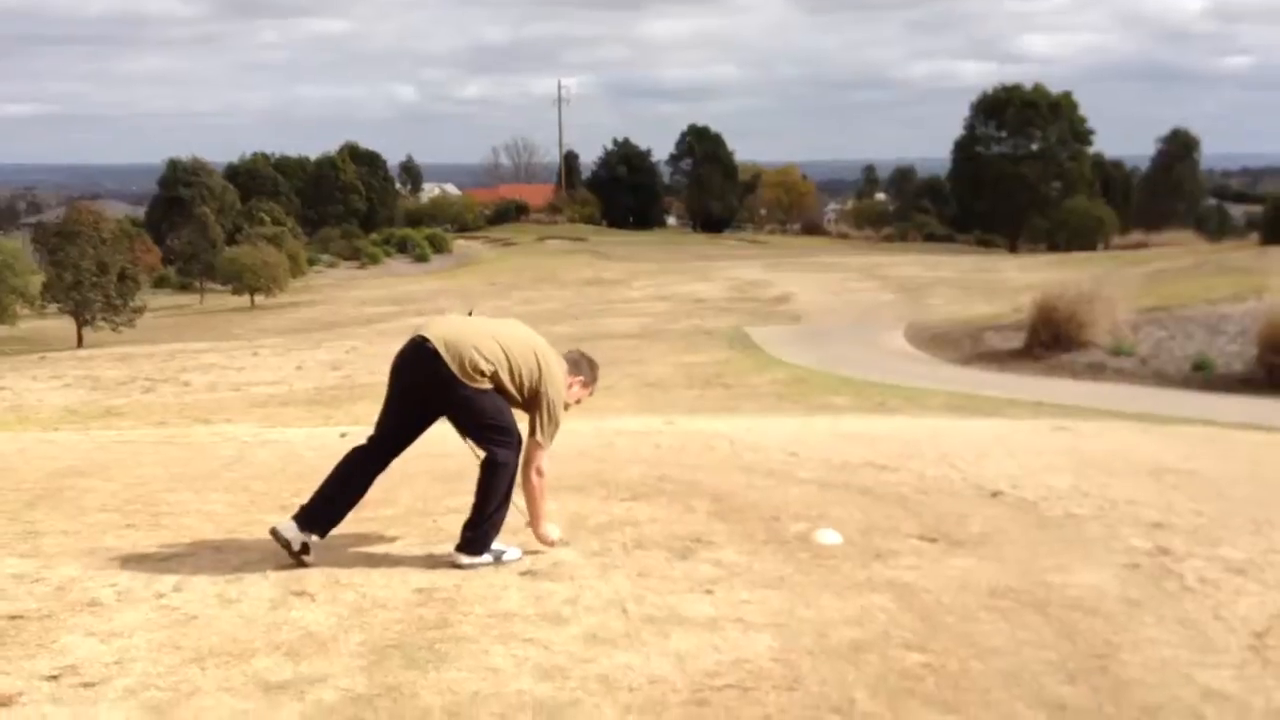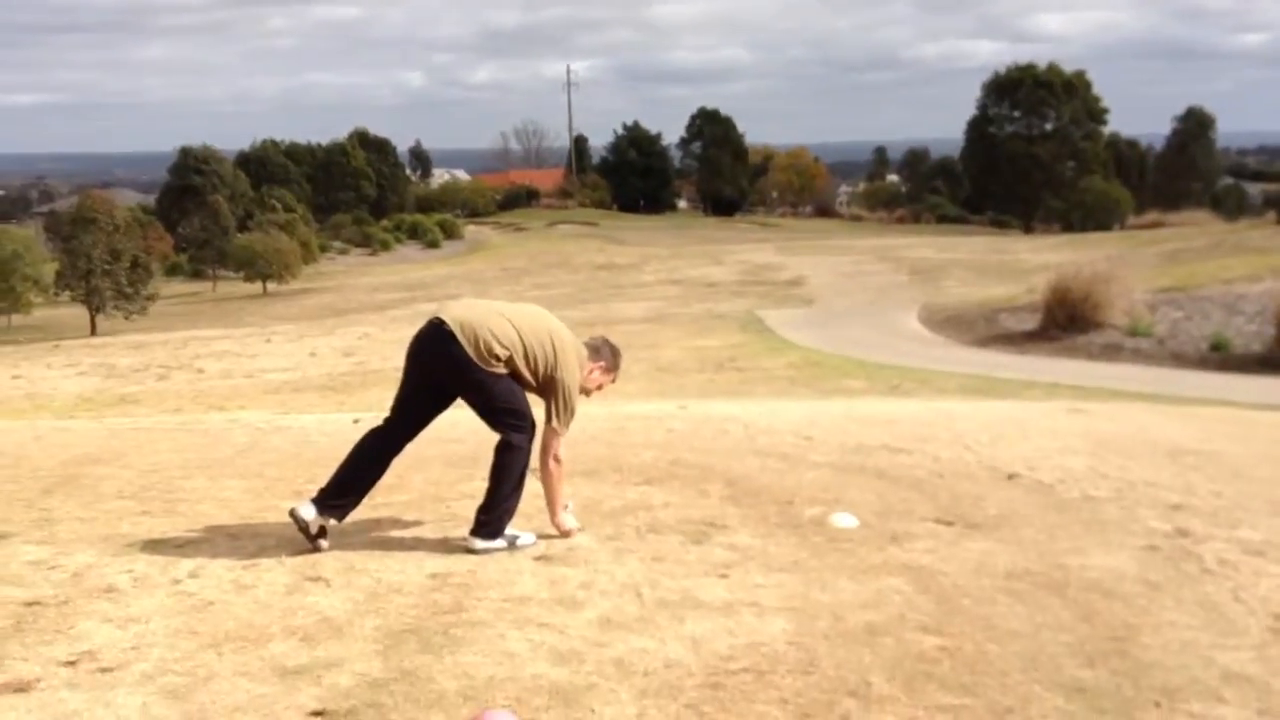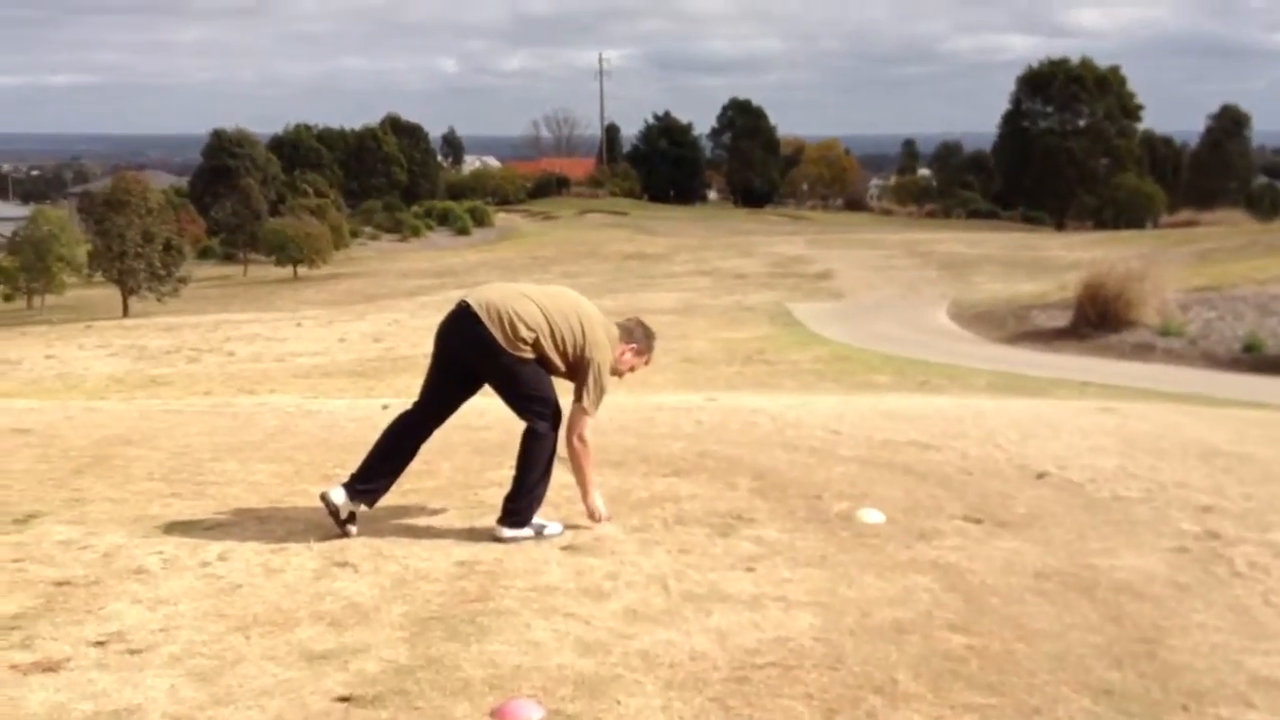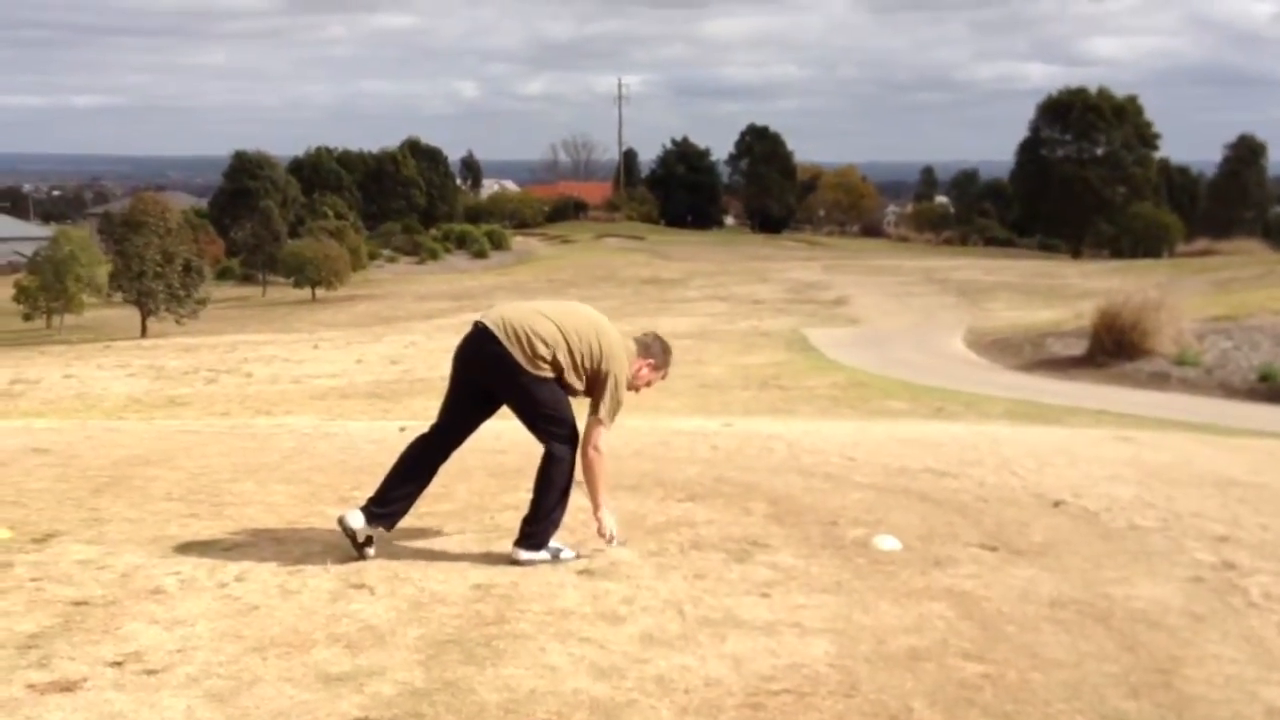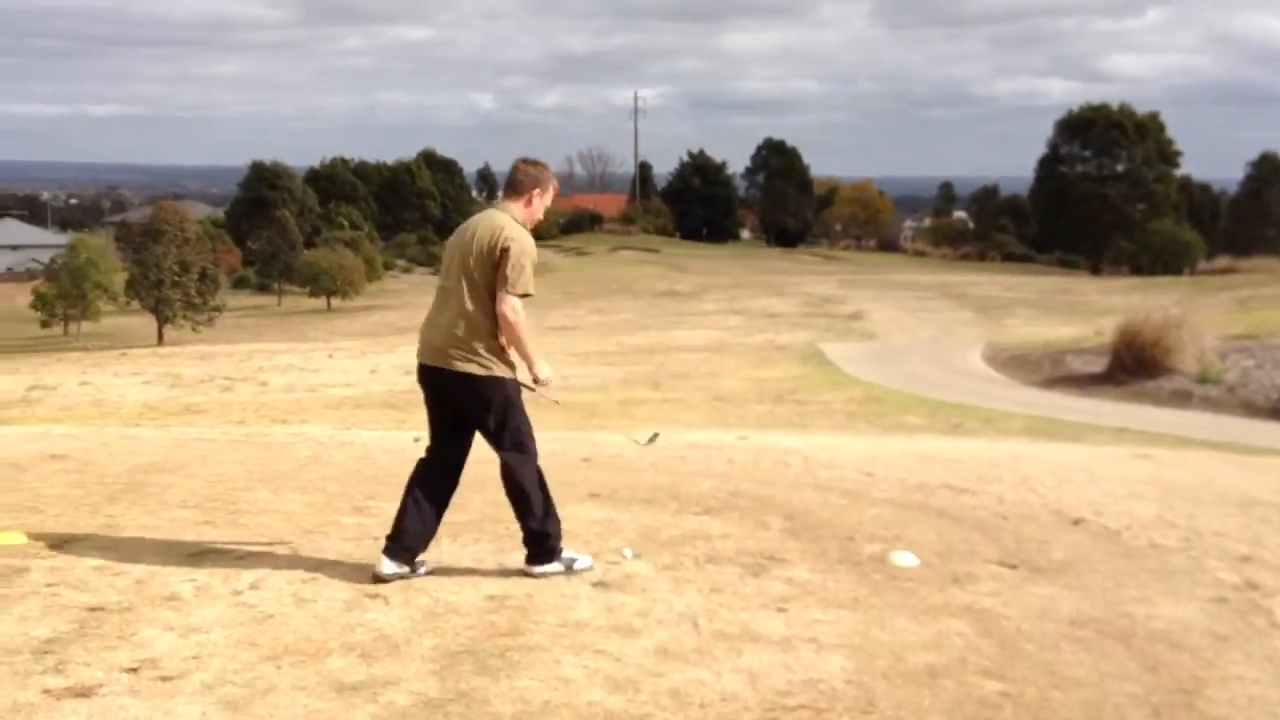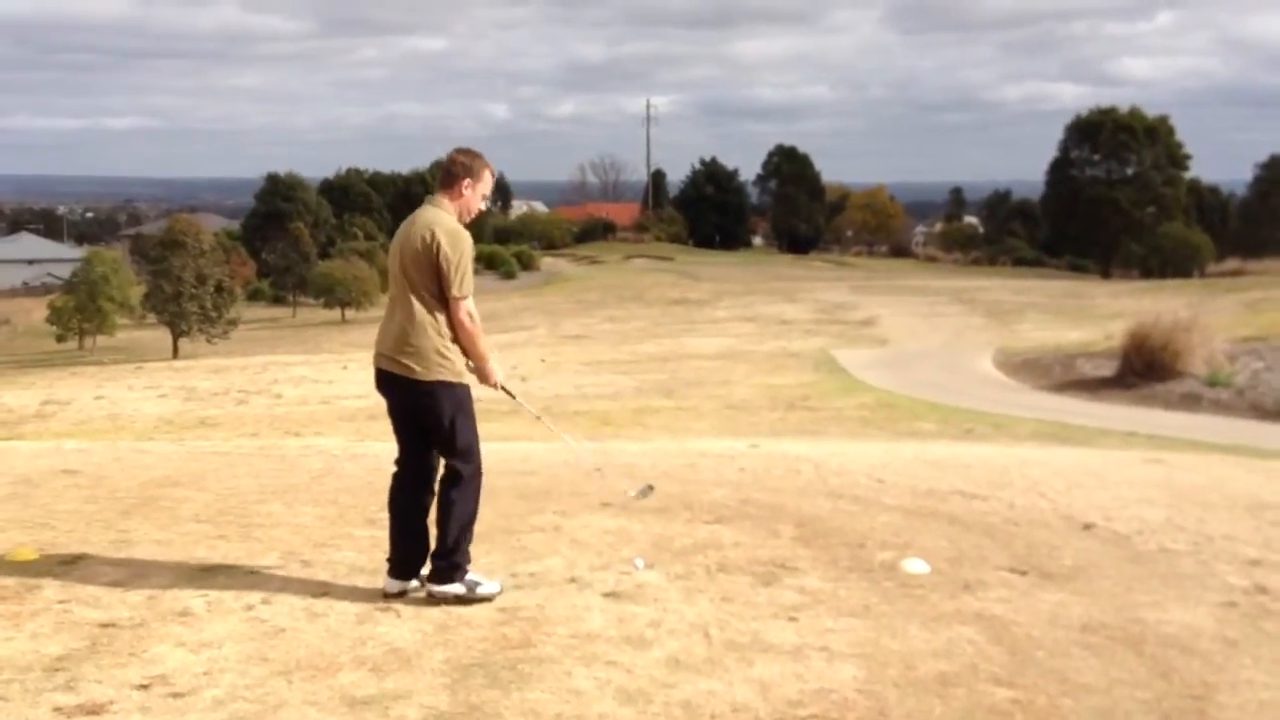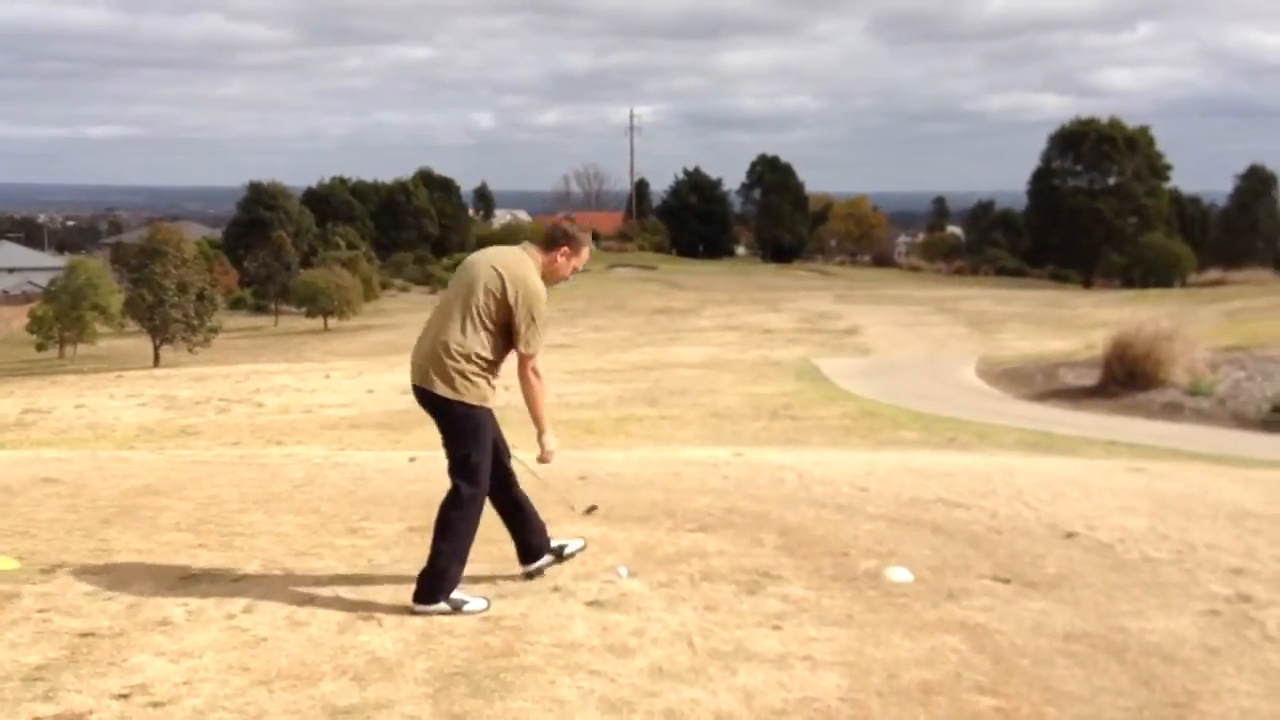
dt=0.7s
person 1, frame 1
left shoulder: (525, 340)
right shoulder: (553, 382)
left elbow: (452, 316)
right elbow: (534, 468)
right wrist: (541, 526)
left hip: (418, 349)
right hip: (459, 366)
left knee: (380, 446)
right knee: (505, 448)
left ankle: (302, 528)
right ankle: (476, 548)
person 1, frame 2
left shoulder: (557, 341)
right shoulder: (569, 369)
right elbow: (551, 455)
right wrist: (559, 514)
left hip: (436, 332)
right hip: (473, 348)
left knee: (396, 428)
right knee: (519, 431)
left ankle: (320, 510)
right ankle: (489, 532)
person 1, frame 3
left shoulder: (592, 324)
right shoulder: (600, 351)
right elbow: (577, 435)
right wrist: (590, 494)
left hip: (465, 316)
right hip: (500, 333)
left knee: (425, 413)
right knee: (545, 419)
left ankle: (351, 495)
right ankle: (517, 521)
person 1, frame 4
left shoulder: (606, 339)
right shoulder: (617, 364)
right elbow: (592, 446)
right wrist: (601, 509)
left hip: (483, 336)
right hip: (520, 354)
left knee: (443, 435)
right knee: (563, 441)
left ankle: (369, 518)
right ankle: (534, 543)
person 1, frame 5
left shoulder: (468, 227)
right shoulder: (517, 239)
right elbow: (507, 310)
left wrist: (510, 355)
right wrist: (535, 363)
left hip: (434, 358)
right hip: (479, 365)
left knee: (441, 456)
right knee: (518, 454)
left ankle: (398, 554)
right ankle: (546, 554)
person 1, frame 6
left shoulder: (409, 226)
right shoulder: (452, 234)
right elbow: (462, 314)
left wrist: (467, 357)
right wrist: (485, 363)
left hip: (394, 365)
right hip: (434, 372)
left knee: (413, 468)
right knee: (464, 467)
left ankle: (403, 570)
right ankle: (448, 571)
person 1, frame 7
left shoulder: (492, 257)
right shoulder: (529, 287)
right elbow: (529, 370)
right wrist: (544, 433)
left hip: (431, 373)
right hip: (457, 385)
left knee: (497, 467)
right knee: (470, 486)
left ankle: (536, 549)
right ankle: (434, 593)
